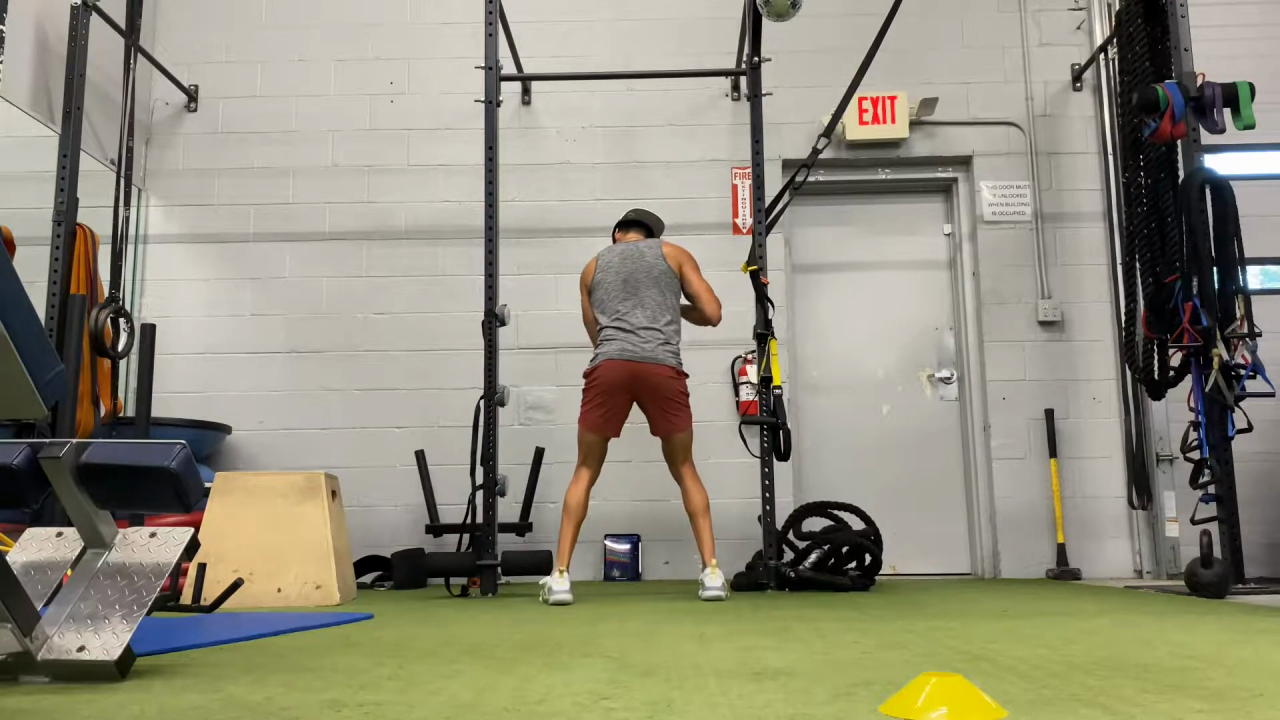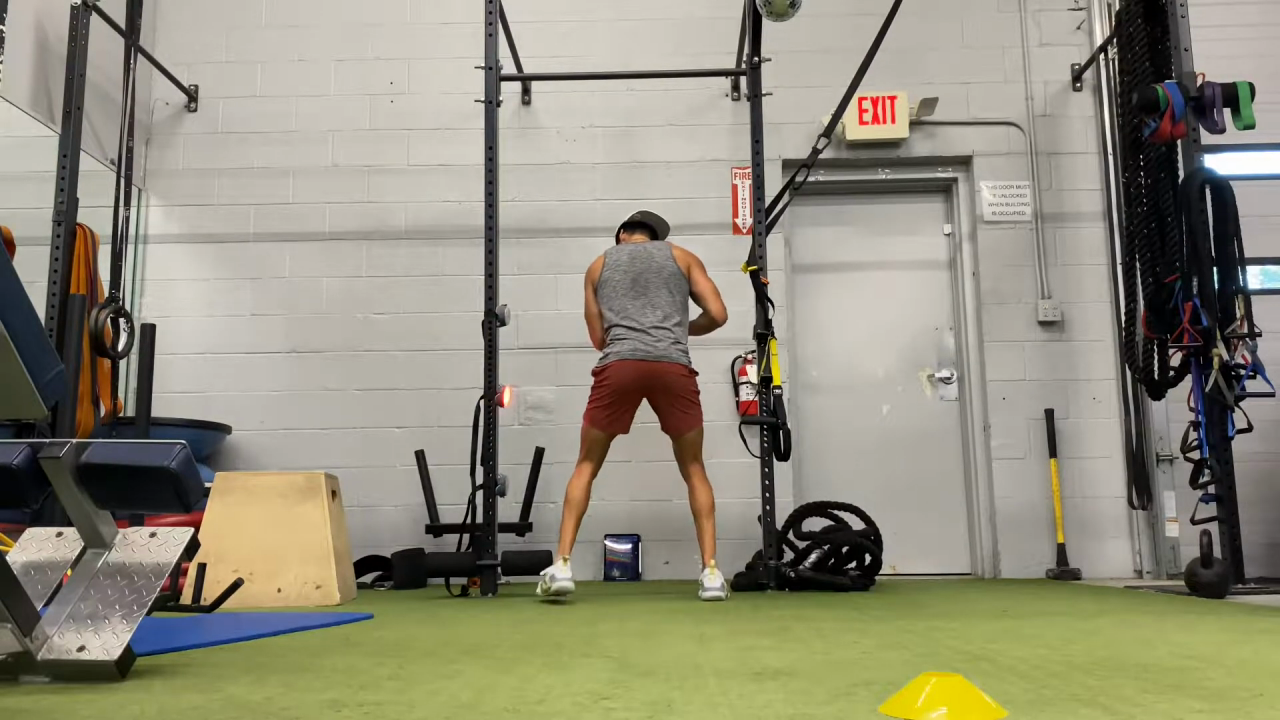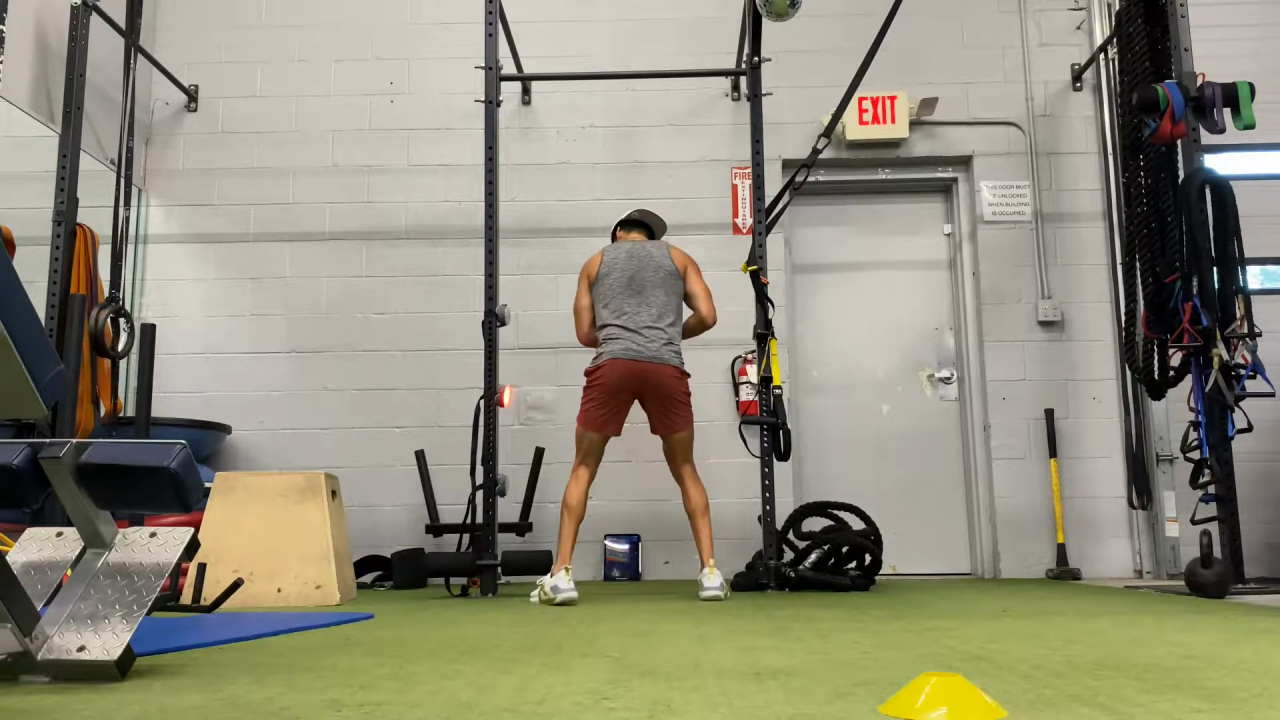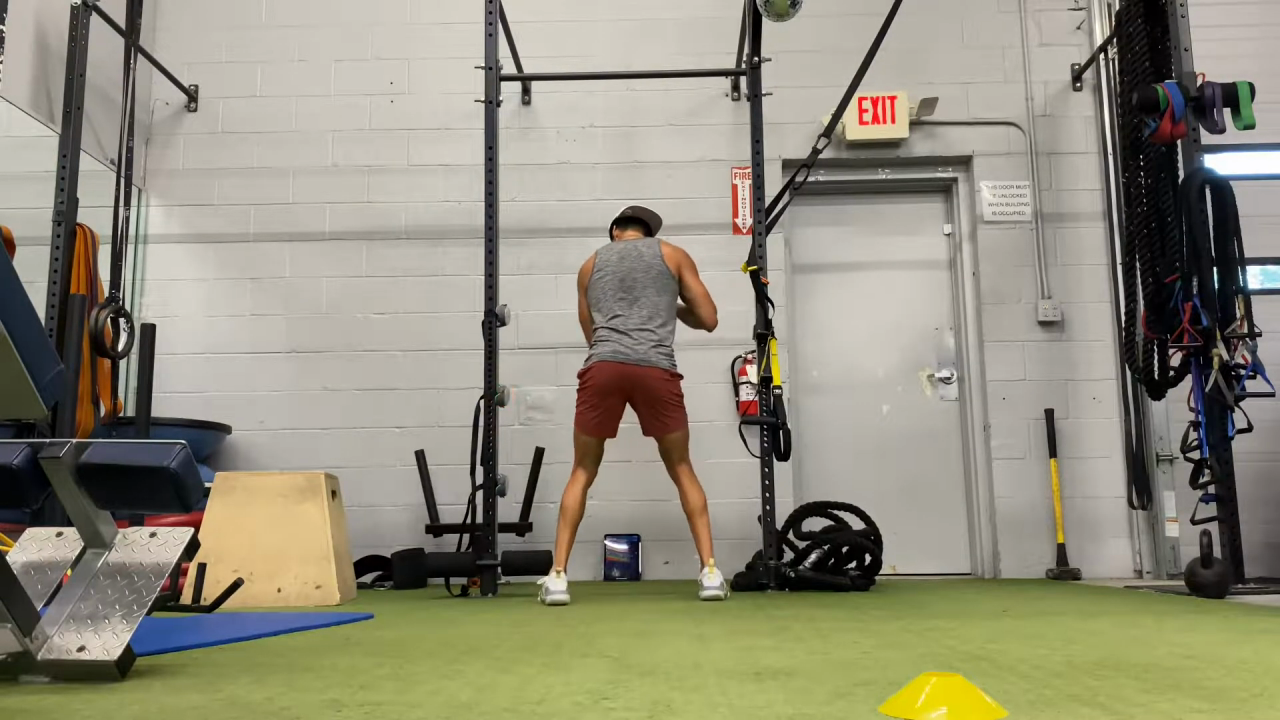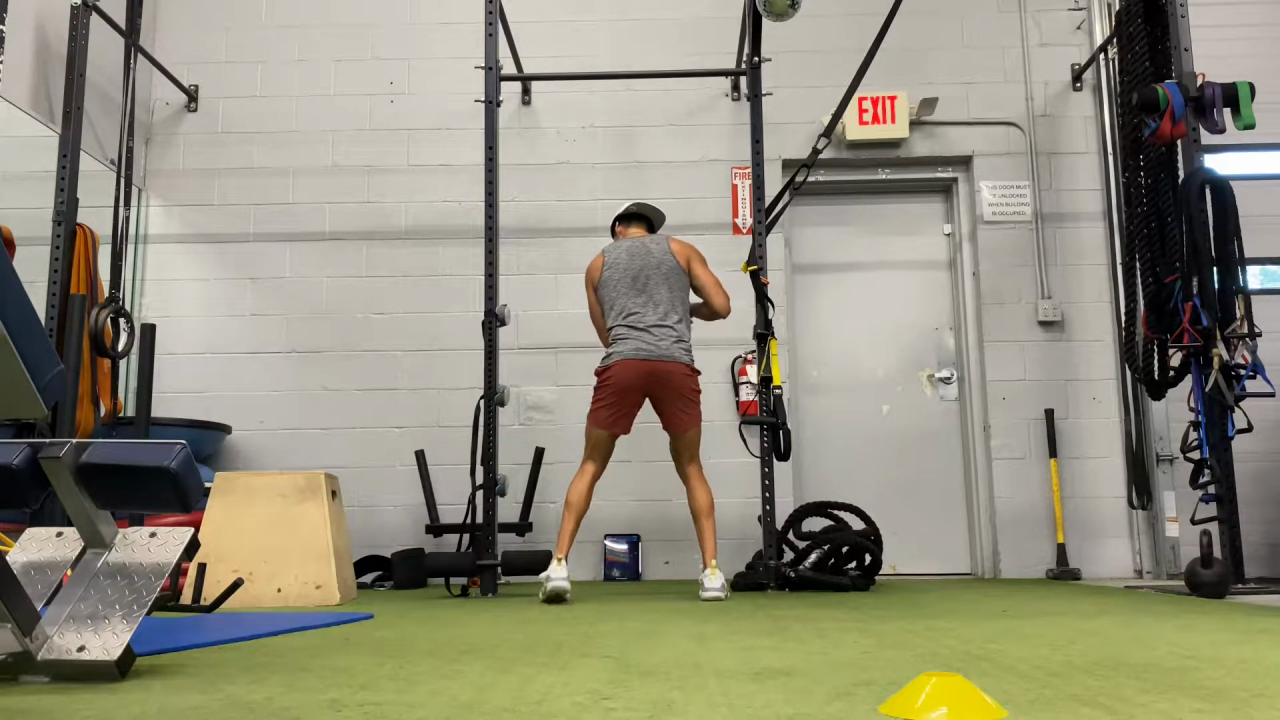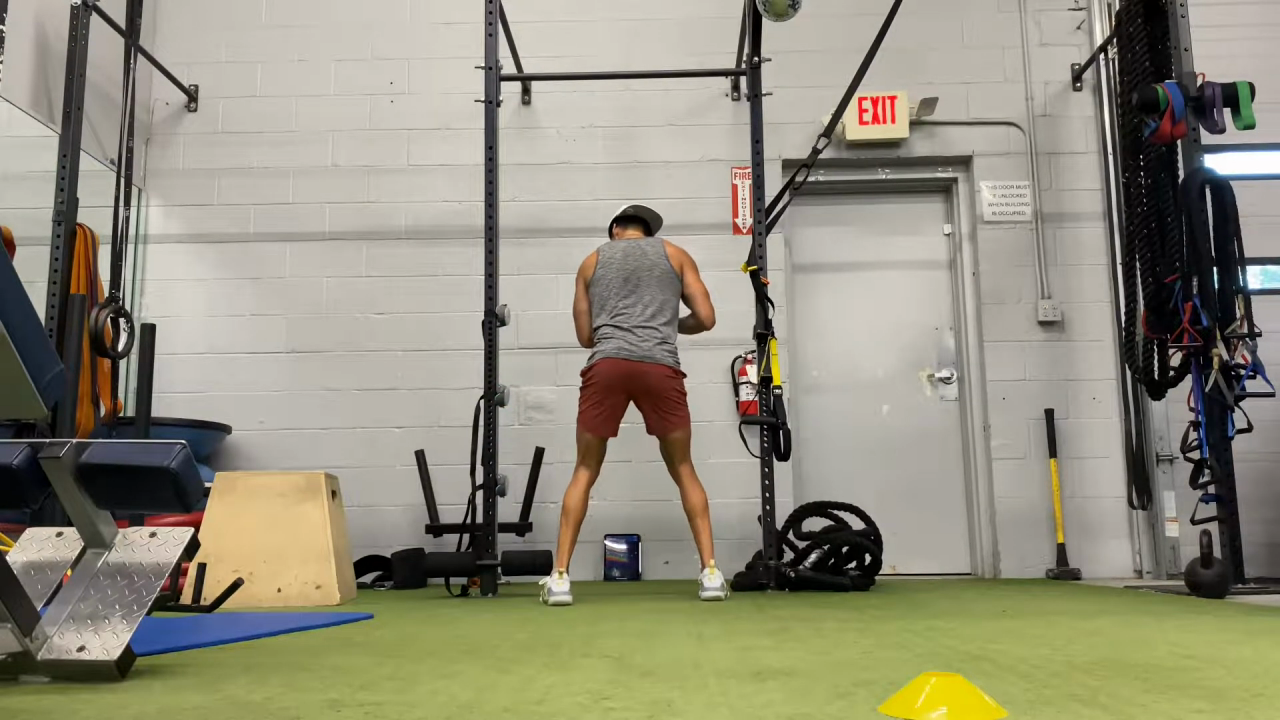
dt=0.4s
person 1, frame 1
left shoulder: (593, 267)
right shoulder: (674, 254)
right elbow: (712, 314)
left hip: (610, 367)
right hip: (662, 369)
left knee: (585, 473)
right knee: (685, 472)
left ankle: (560, 577)
right ankle: (711, 572)
person 1, frame 2
left shoulder: (600, 265)
right shoulder: (681, 257)
right elbow: (718, 314)
left hip: (620, 366)
right hip: (673, 367)
left knee: (586, 466)
right knee: (693, 471)
left ankle: (561, 565)
right ankle: (711, 573)
person 1, frame 3
left shoulder: (596, 263)
right shoulder: (677, 257)
left elbow: (584, 334)
right elbow: (706, 317)
left hip: (611, 367)
right hip: (665, 369)
left knee: (583, 471)
right knee: (685, 471)
left ankle: (562, 574)
right ankle: (710, 572)
person 1, frame 4
left shoulder: (591, 265)
right shoulder: (672, 254)
right elbow: (708, 319)
left hip: (602, 368)
right hip: (656, 371)
left knee: (582, 474)
right knee: (682, 472)
left ankle: (557, 577)
right ankle: (710, 572)
person 1, frame 5
left shoulder: (598, 264)
right shoulder: (680, 250)
right elbow: (721, 307)
left hip: (621, 366)
right hip: (674, 366)
left knee: (590, 468)
right knee: (691, 470)
left ankle: (558, 565)
right ankle: (712, 574)
person 1, frame 6
left shoulder: (592, 262)
right shoulder: (674, 254)
left elbow: (584, 336)
right elbow: (706, 318)
left hip: (605, 367)
right hip: (659, 369)
left knee: (584, 472)
right knee: (683, 471)
left ankle: (560, 577)
right ankle: (711, 573)
